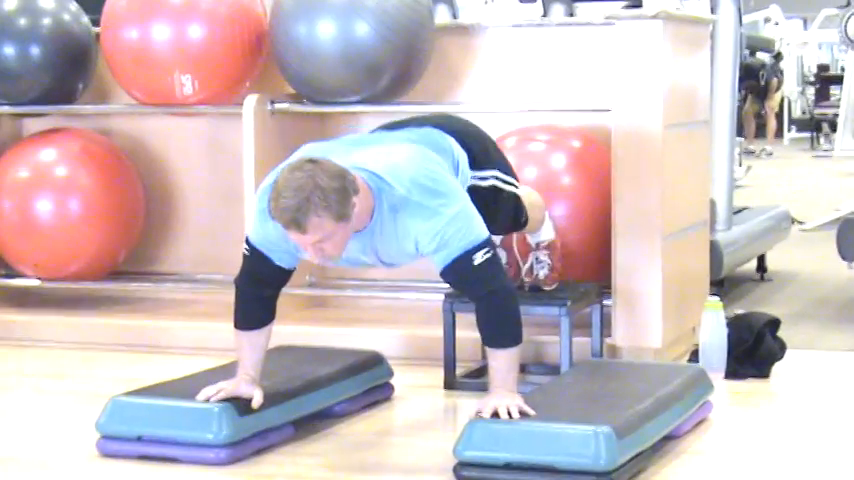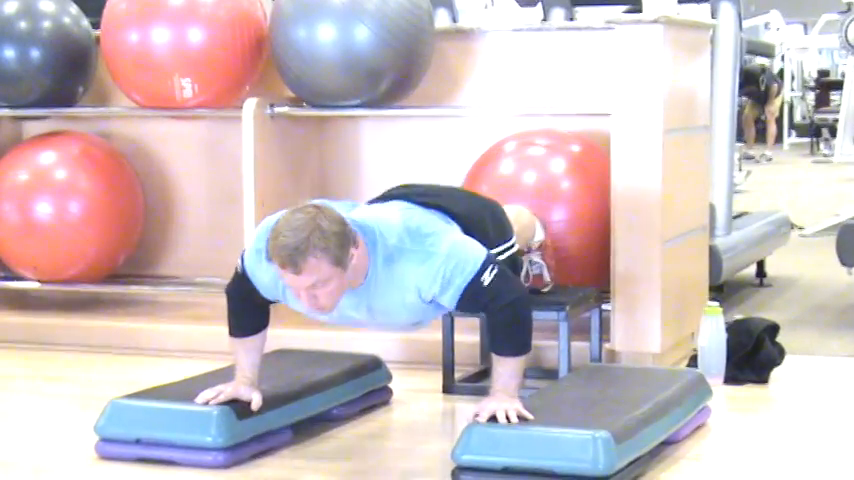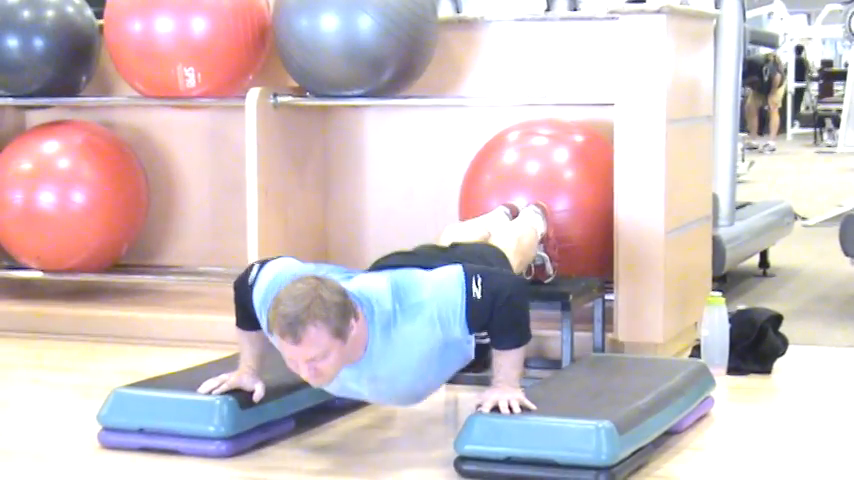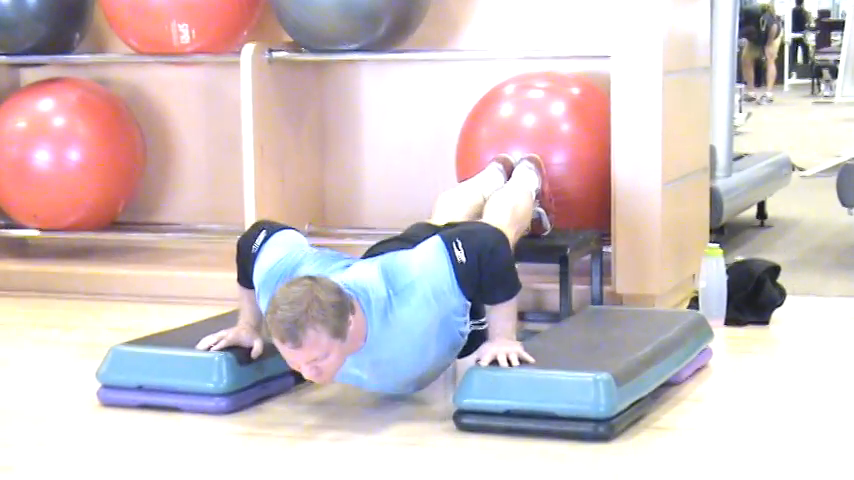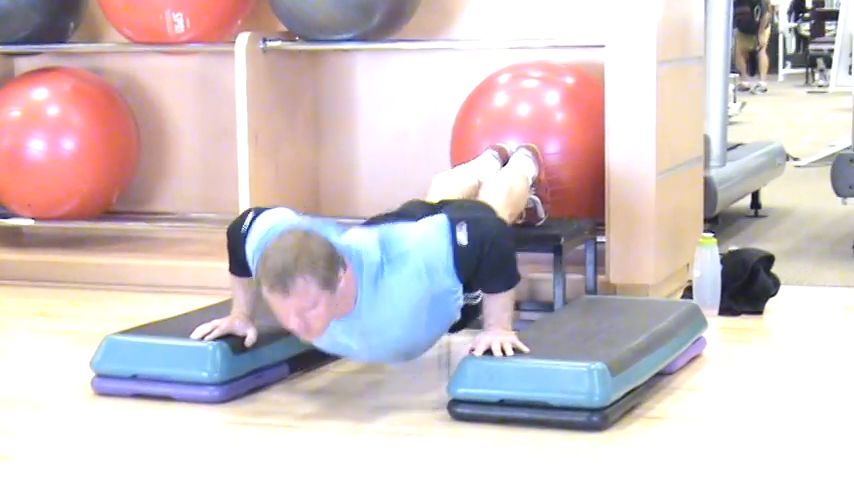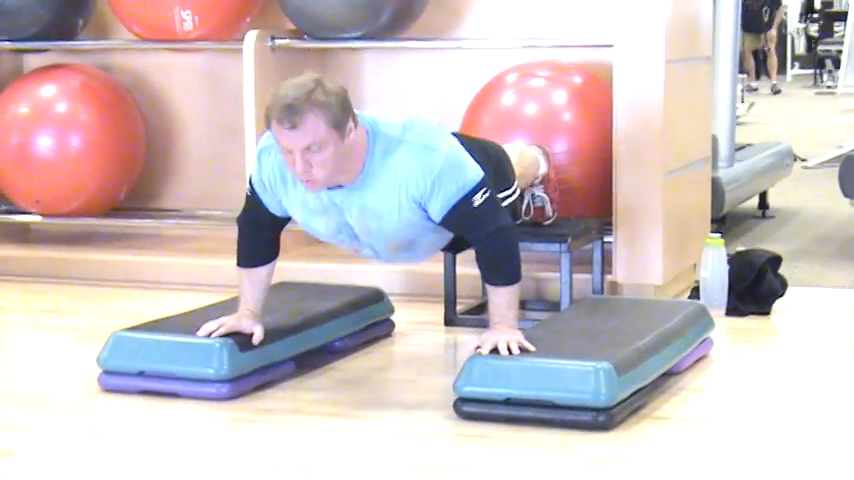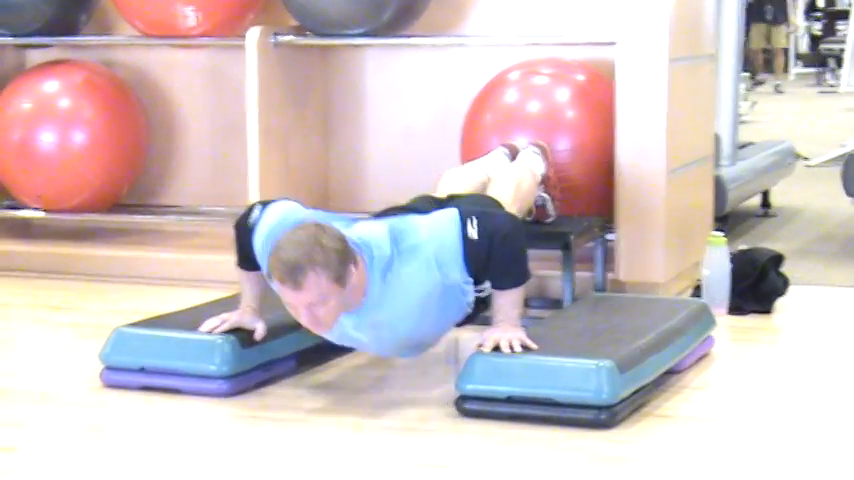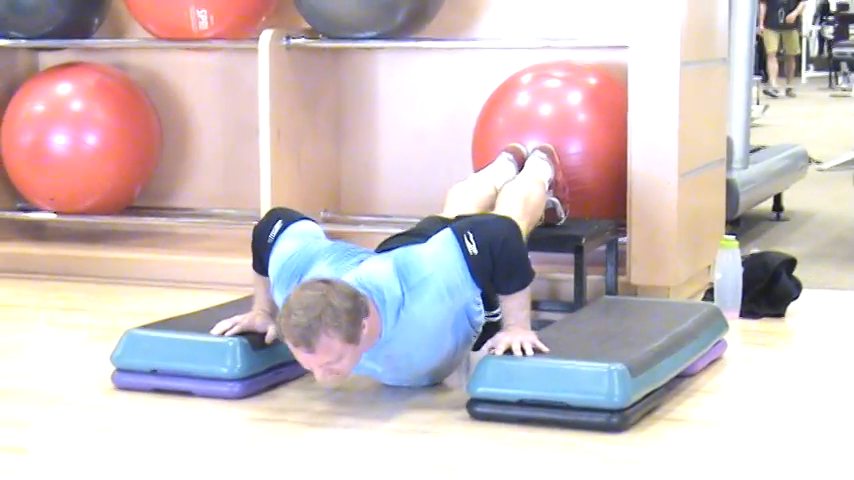
dt=0.4s
person 1, frame 1
left shoulder: (421, 198)
right shoulder: (276, 198)
left elbow: (491, 288)
right elbow: (256, 283)
left wrist: (504, 389)
right wrist: (246, 377)
left hip: (460, 153)
left knee: (514, 217)
left ankle: (543, 239)
right ankle: (494, 243)
person 1, frame 2
left shoulder: (419, 250)
right shoulder: (271, 245)
left elbow: (510, 299)
right elbow: (243, 296)
left wrist: (504, 393)
right wrist: (245, 378)
left hip: (468, 227)
person 1, frame 3
left shoulder: (413, 314)
right shoulder: (274, 292)
left elbow: (508, 291)
left wrist: (505, 383)
right wrist: (248, 369)
left hip: (477, 284)
right hip: (393, 269)
left knee: (505, 253)
left ankle: (534, 222)
right ankle: (499, 217)
person 1, frame 4
left shoulder: (405, 301)
right shoulder: (280, 280)
left elbow: (489, 247)
right elbow: (258, 237)
left wrist: (503, 337)
right wrist: (247, 325)
right hip: (392, 255)
left knee: (501, 223)
right knee: (443, 220)
left ankle: (527, 177)
right ankle: (494, 172)
person 1, frame 5
left shoulder: (400, 273)
right shoulder: (269, 245)
left elbow: (492, 235)
right elbow: (244, 226)
left wrist: (498, 326)
right wrist: (241, 315)
right hip: (390, 228)
left knee: (495, 204)
right knee: (439, 197)
left ankle: (524, 165)
right ankle: (489, 160)
person 1, frame 6
left shoulder: (423, 156)
right shoulder: (273, 158)
left elbow: (495, 235)
right elbow: (257, 225)
left wrist: (504, 325)
right wrist: (248, 312)
left knee: (511, 167)
left ankle: (535, 163)
person 1, frame 7
left shoulder: (413, 263)
right shoulder: (276, 234)
left elbow: (504, 231)
right elbow: (248, 225)
left wrist: (507, 323)
right wrist: (249, 308)
left knee: (504, 197)
right knee: (451, 189)
left ankle: (533, 162)
right ankle: (499, 157)
person 1, frame 8
left shoulder: (423, 295)
right shoulder: (296, 277)
left elbow: (502, 237)
right elbow: (274, 224)
left wrist: (518, 326)
right wrist: (262, 312)
right hip: (403, 248)
left knee: (512, 212)
right knee: (456, 209)
left ankle: (540, 166)
right ankle: (505, 163)
